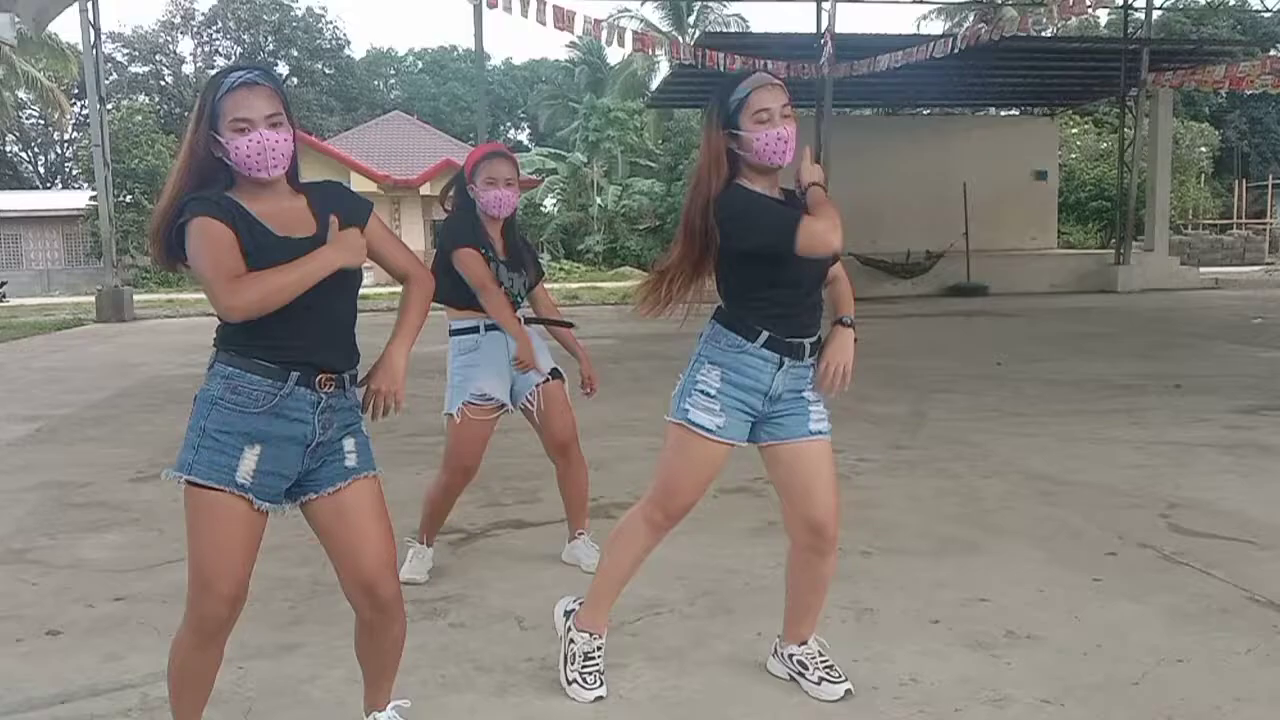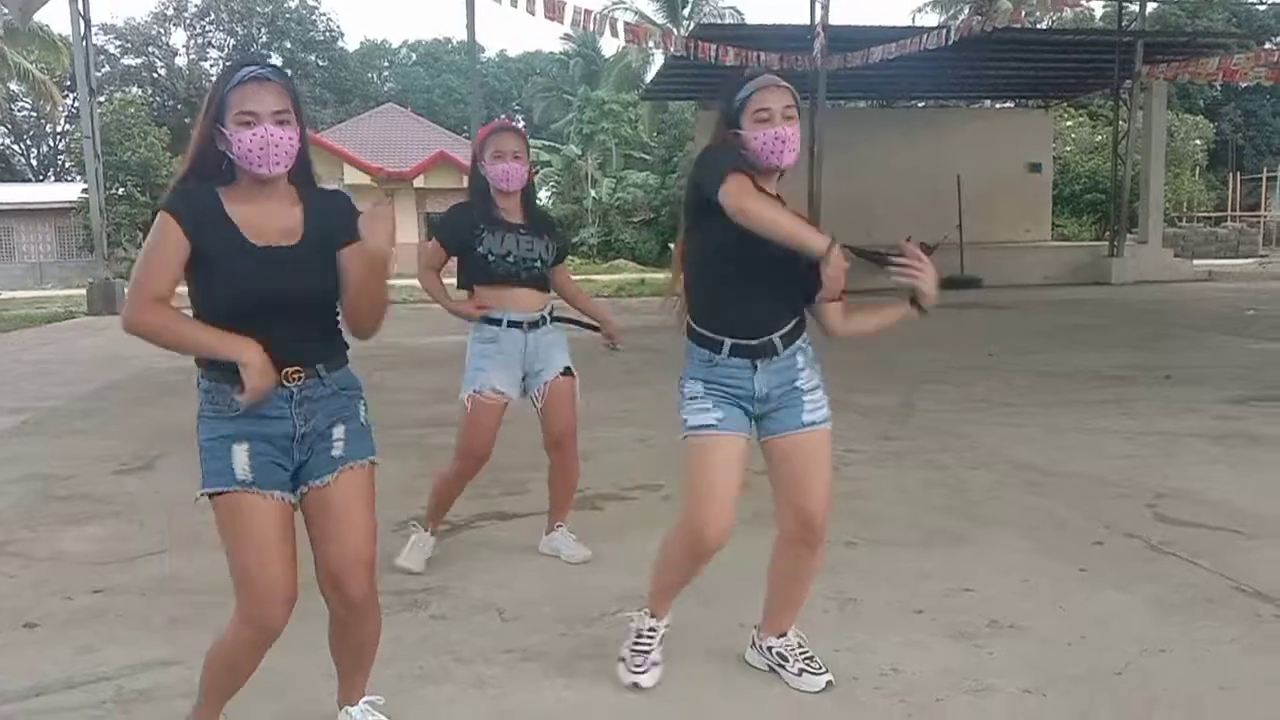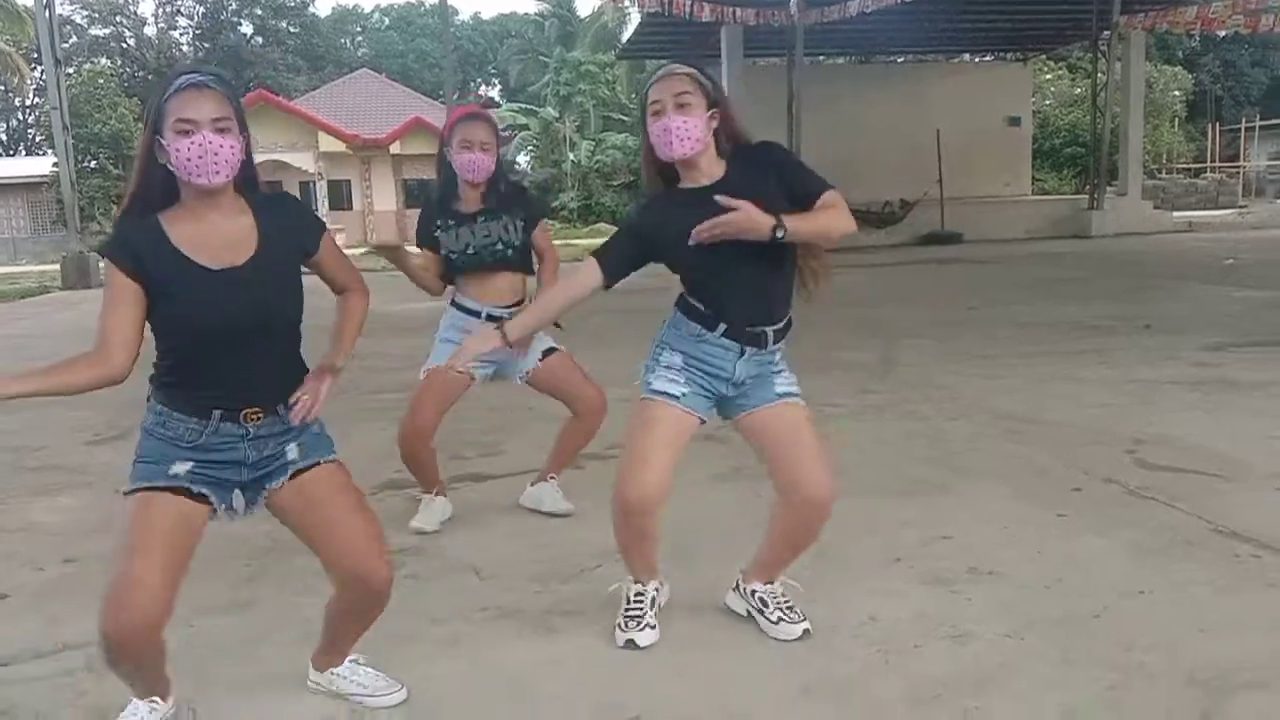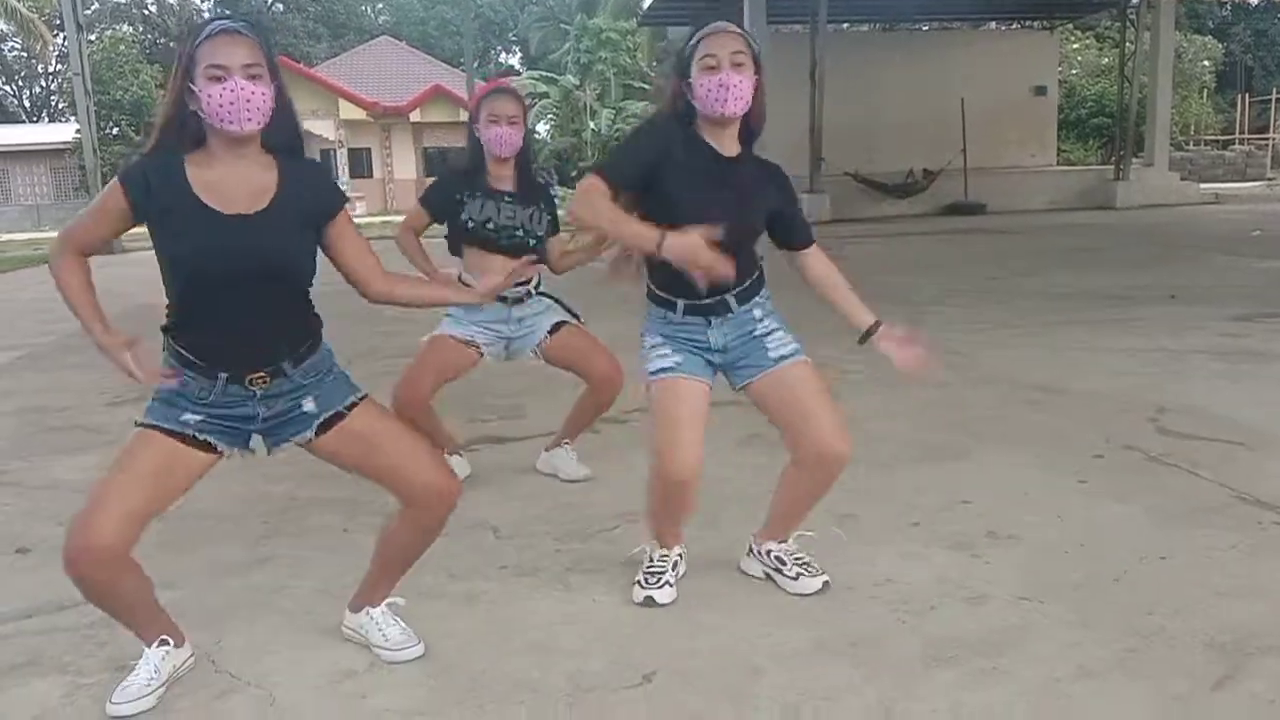
dt=0.5s
person 1, frame 1
left shoulder: (334, 202)
right shoulder: (211, 210)
left elbow: (418, 278)
right elbow: (231, 296)
left wrist: (396, 354)
right wrist: (331, 256)
left hip: (336, 413)
right hip: (245, 407)
left knee: (379, 590)
right knee: (215, 603)
person 1, frame 2
left shoulder: (332, 210)
right shoulder: (194, 208)
left elbow: (364, 325)
right elbow: (139, 312)
left wrist: (376, 258)
right wrist: (239, 347)
left hip: (330, 400)
right hip: (238, 412)
left knee: (353, 587)
right knee: (266, 606)
person 1, frame 3
left shoulder: (285, 218)
right shoulder: (137, 240)
left elbow: (354, 290)
right elbow: (114, 358)
left wrist: (331, 368)
left hip: (285, 427)
right hip: (187, 436)
left knee: (371, 575)
right knee: (127, 622)
left ankle: (333, 663)
person 1, frame 4
left shoulder: (307, 182)
right shoulder: (155, 177)
left elbow: (375, 281)
right elbow: (67, 251)
left wrist: (474, 291)
right wrist: (110, 342)
left hip: (304, 380)
right hip: (198, 391)
left knee: (436, 488)
right knee: (91, 547)
left ankle: (365, 609)
right ankle: (165, 645)
person 2, frame 1
left shoulder: (796, 205)
right shoulder: (734, 204)
left elbow: (837, 275)
right elbow: (825, 240)
left wrist: (844, 328)
right wrist: (817, 188)
left hip: (798, 375)
right hip: (731, 365)
left knee: (819, 526)
right knee: (663, 508)
left ankle: (795, 648)
right ankle: (584, 623)
person 2, frame 2
left shoulder: (800, 226)
right shoulder: (718, 166)
left elbow: (837, 321)
right elbow: (742, 202)
left wrist: (915, 297)
right wrist: (827, 251)
left hip: (788, 371)
right hip: (715, 376)
left knee: (808, 521)
right knee: (707, 528)
left ankle: (773, 638)
right ankle: (652, 619)
person 2, frame 3
left shoulder: (767, 163)
right shoulder: (656, 215)
left elbow: (842, 221)
right elbow: (586, 277)
left wrist: (771, 227)
right wrist: (506, 331)
left hip: (764, 359)
right hip: (691, 354)
left knee: (815, 493)
right knee: (636, 493)
left ankle: (756, 586)
right ankle: (643, 585)
person 2, frame 4
left shoulder: (766, 178)
right shoulder: (661, 139)
left elbow: (810, 256)
right elbow: (585, 202)
left wrist: (871, 328)
right wrist: (664, 242)
left hip: (749, 320)
right hip: (676, 329)
left knee: (827, 447)
right knee: (678, 466)
left ankle: (770, 545)
right ankle: (665, 551)
person 3, frame 1
left shoulder: (521, 245)
right shoulder: (457, 228)
left elbow: (543, 303)
right elbow: (484, 285)
left wrist: (580, 353)
right wrist: (519, 338)
left hip: (524, 341)
right hip: (476, 346)
left knee: (566, 442)
right knee: (460, 465)
left ankle: (579, 540)
right ankle: (422, 545)
person 3, frame 2
left shoulder: (542, 222)
right shoulder: (467, 216)
left elbow: (560, 278)
right elbow: (426, 268)
left wrist: (601, 318)
right wrist: (452, 304)
left hip: (546, 336)
right hip: (494, 339)
left knee: (562, 440)
right knee: (471, 453)
left ankle: (556, 531)
right ankle: (425, 532)
person 3, frame 3
left shoulder: (517, 197)
right shoulder: (436, 211)
left elbow: (549, 253)
right elbow: (430, 282)
right wrist: (401, 260)
right hip: (462, 328)
left knee: (592, 404)
right knee: (413, 431)
left ankle: (542, 484)
right ankle: (435, 496)
person 3, frame 4
left shoulder: (539, 193)
right shoulder: (456, 182)
left elbow: (557, 260)
right elbow: (406, 233)
left wrist: (598, 241)
right wrist: (437, 275)
left hip: (532, 306)
right hip: (474, 310)
left knee: (608, 376)
right knee: (407, 398)
left ankle: (557, 449)
right ankle: (451, 456)
